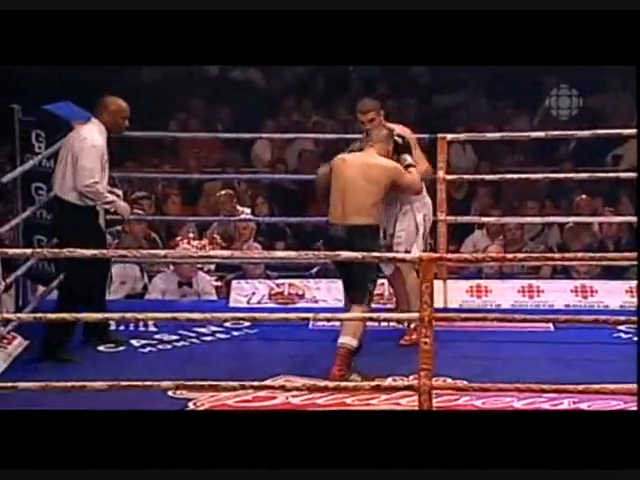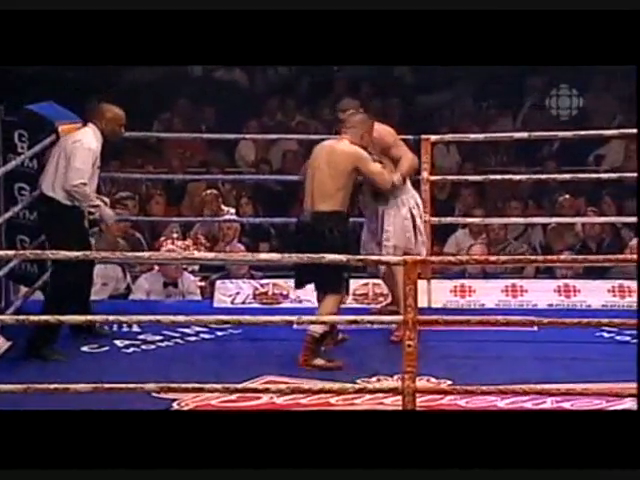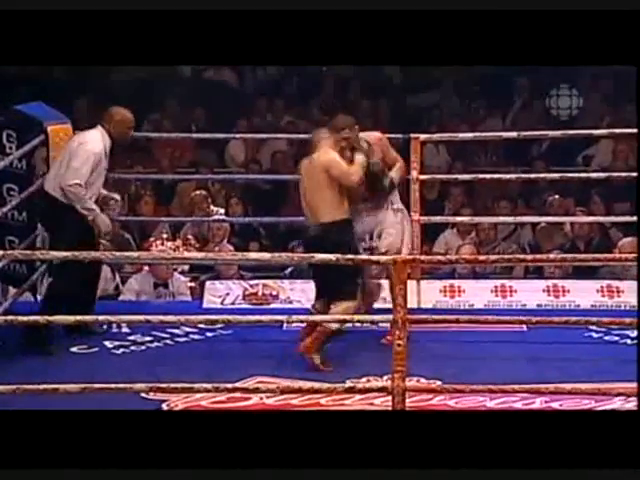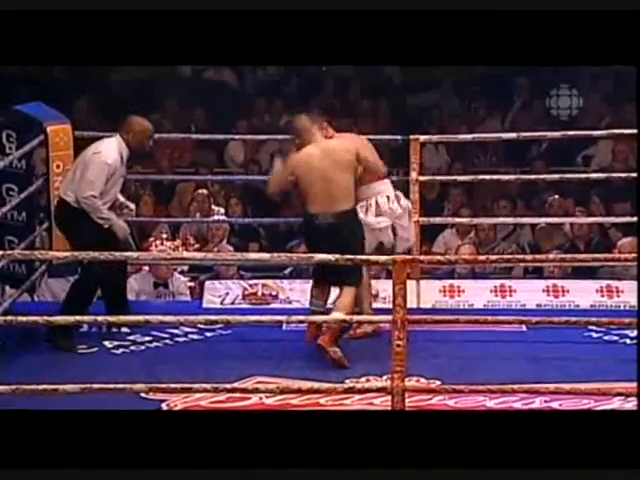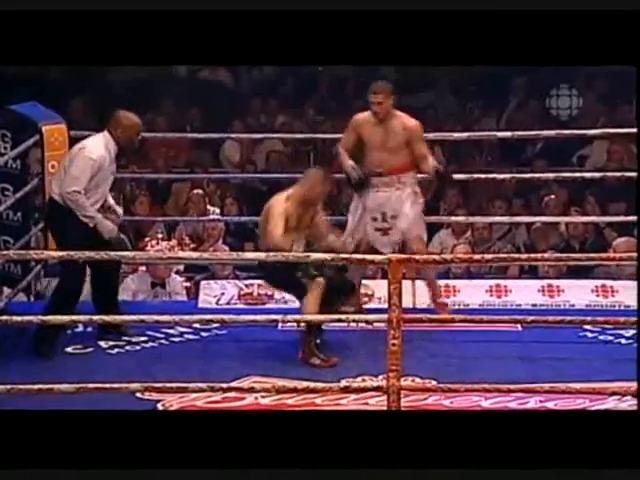
dt=0.5s
person 1, frame 1
left shoulder: (88, 135)
right shoulder: (91, 141)
right elbow: (87, 185)
left wrist: (109, 191)
right wrist: (115, 204)
left hip: (82, 212)
right hip: (75, 214)
left knee: (98, 270)
right knee: (78, 277)
left ankle: (96, 329)
right ankle: (55, 344)
person 1, frame 2
left shoulder: (82, 138)
right shoulder: (87, 144)
right elbow: (75, 185)
left wrist: (95, 200)
right wrist: (101, 209)
left hip: (63, 209)
right hip: (60, 212)
left knee: (82, 265)
right knee: (65, 273)
left ankle: (81, 321)
right ankle: (40, 342)
person 1, frame 3
left shoulder: (93, 140)
right shoulder: (92, 146)
right elbow: (71, 185)
left wrist: (106, 195)
right wrist: (96, 215)
left hip: (69, 208)
right hip: (60, 209)
left knee: (91, 262)
right knee: (68, 270)
left ankle: (79, 319)
right ankle: (39, 332)
person 1, frame 4
left shoulder: (118, 152)
right shoulder: (106, 156)
right elbow: (87, 196)
left wrist: (121, 203)
right wrist: (113, 222)
left hip: (89, 213)
right hip: (75, 213)
left knee: (115, 260)
right knee: (94, 270)
left ankle: (118, 314)
right ankle: (61, 330)
person 1, frame 5
left shoulder: (107, 150)
right shoulder: (92, 153)
right elbow: (70, 192)
left wrist: (110, 205)
right wrist: (99, 222)
left hip: (84, 214)
right hip: (65, 214)
left knee: (109, 263)
right knee: (73, 275)
left ankle: (109, 323)
right ankle: (46, 336)
person 2, frame 1
left shoulder: (340, 160)
right shoulder: (390, 167)
left elbow: (322, 179)
right elbow: (415, 187)
right wrist: (406, 158)
left hip: (334, 234)
right hip: (362, 237)
left knee: (353, 290)
right knee: (361, 304)
left ankle: (348, 338)
right ankle: (340, 367)
person 2, frame 2
left shoulder: (321, 146)
right shoulder: (356, 153)
left elbow: (306, 173)
right elbow: (386, 182)
right wrist: (374, 163)
left hip: (307, 222)
right hip: (330, 225)
left knee: (325, 285)
right knee: (334, 292)
left ankle: (328, 334)
right ankle: (309, 353)
person 2, frame 3
left shoulder: (307, 163)
right shoulder: (328, 157)
right elbow: (352, 179)
right wrist: (361, 157)
left hip: (315, 233)
right hip: (336, 234)
left knee: (327, 287)
right knee: (349, 299)
left ankle: (311, 332)
right ankle: (313, 344)
person 2, frame 4
left shoulder: (296, 159)
right shoulder: (348, 146)
left elbow: (273, 190)
right elbow: (380, 171)
left wrist: (278, 166)
left hip: (316, 225)
right hip: (345, 224)
left knee: (322, 276)
right knee: (349, 286)
left ankle: (315, 328)
right ankle: (330, 337)
person 2, frame 5
left shoulder: (312, 205)
right shoulder: (280, 204)
left elbow: (323, 234)
right elbow: (276, 240)
right wrist: (297, 250)
right hip: (275, 263)
left knee: (343, 288)
right knee: (316, 284)
left ankle: (311, 329)
right ankle: (308, 348)
person 3, frame 1
left shoulder: (400, 136)
left elbow: (423, 169)
left hip: (411, 203)
right hip: (390, 202)
left knee: (404, 261)
right knee: (389, 259)
left ankle: (416, 321)
right ankle: (403, 306)
person 3, frame 2
left shoulder: (381, 133)
left elbow: (410, 160)
left wrist: (395, 183)
left hip: (397, 199)
right hip: (376, 199)
left knee: (394, 257)
right knee: (374, 252)
right ankle: (397, 301)
person 3, frame 3
left shoulder: (376, 140)
left elbow: (399, 164)
left wrist: (392, 181)
left hip: (385, 204)
right hip: (360, 210)
left knee: (390, 257)
right ankle: (369, 293)
person 3, frame 4
left shoulder: (341, 143)
right shoulder: (350, 140)
left hip: (375, 198)
right hip: (370, 199)
right knee: (364, 256)
left ankle: (368, 320)
right ankle: (361, 310)
person 3, frame 5
left shoulder: (410, 126)
right shoulder: (359, 122)
left elbow: (424, 156)
right elbow: (342, 149)
left wrist: (435, 169)
right wrist: (351, 170)
left hip: (402, 188)
right hip: (372, 189)
left knee: (416, 246)
right knee: (358, 244)
left ankle: (437, 297)
